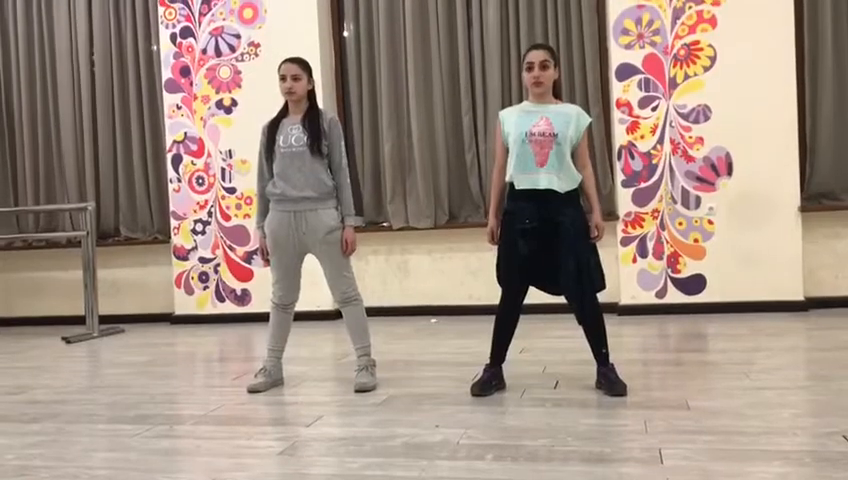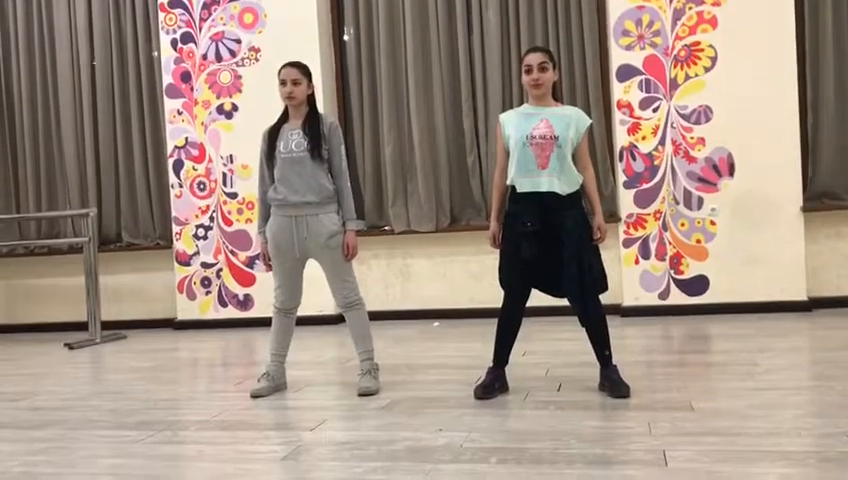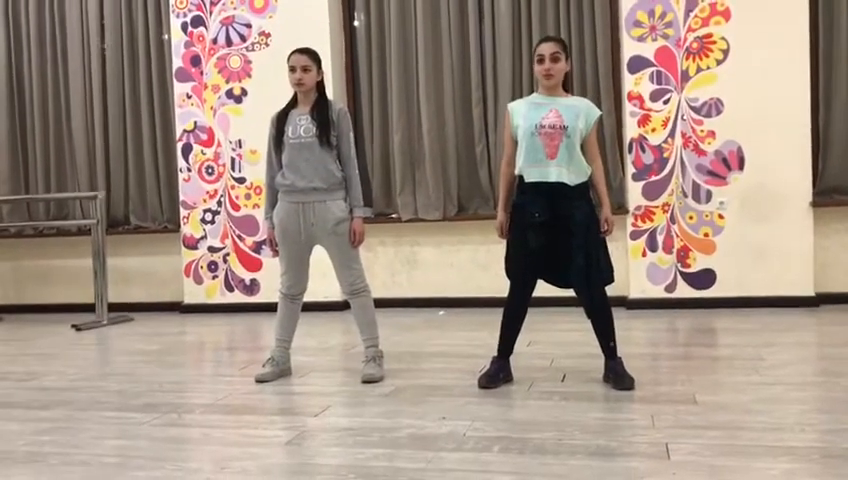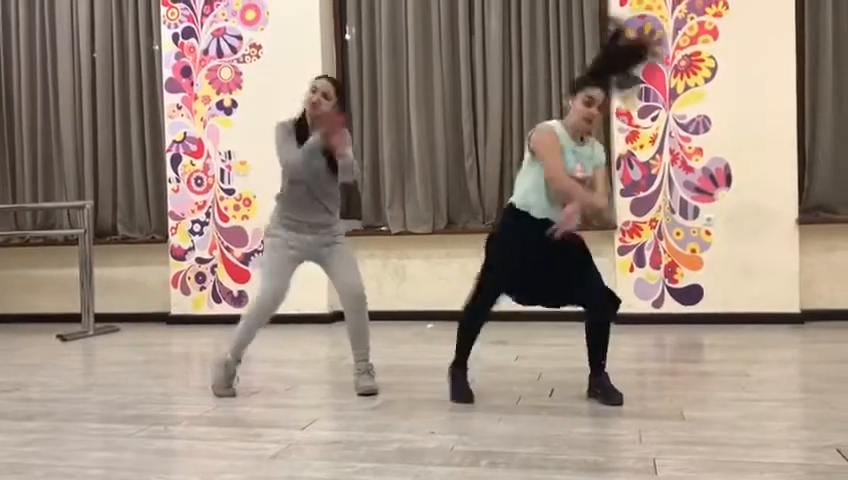
dt=1s
person 1, frame 1
left shoulder: (574, 116)
right shoulder: (508, 117)
left elbow: (584, 167)
right elbow: (500, 170)
left wrist: (596, 211)
right wrist: (493, 214)
left hip: (565, 207)
right hip: (522, 208)
left knee: (583, 292)
right knee: (512, 293)
left ankle: (604, 369)
right ankle: (494, 370)
person 1, frame 2
left shoulder: (574, 117)
right shoulder: (508, 121)
left elbow: (585, 169)
right elbow: (501, 173)
left wrist: (598, 213)
right wrist: (495, 218)
left hip: (566, 209)
right hip: (523, 210)
left knee: (585, 294)
right knee: (514, 295)
left ankle: (608, 370)
right ankle: (497, 372)
person 1, frame 3
left shoulder: (583, 109)
right shoulder: (517, 110)
left elbow: (594, 161)
right elbow: (509, 163)
left wrist: (605, 205)
right wrist: (502, 208)
left hip: (574, 200)
right hip: (531, 200)
left knee: (591, 285)
right knee: (520, 285)
left ankle: (612, 362)
right ankle: (501, 361)
person 1, frame 4
left shoulder: (595, 153)
right shoulder: (546, 133)
left elbow: (600, 200)
right elbow: (559, 182)
left wrist: (578, 210)
right wrist: (587, 199)
left hip: (561, 230)
right hip: (521, 227)
left knee: (600, 301)
right knee: (484, 298)
left ankle: (599, 377)
right ankle: (459, 369)
person 2, frame 1
left shoulder: (327, 123)
right shoulder: (271, 129)
left elbow: (341, 173)
right elbow: (264, 180)
left wrist: (349, 221)
right wrist: (261, 228)
left hip: (322, 215)
right hip: (282, 218)
left knee: (346, 292)
right knee: (282, 297)
left ankle: (365, 363)
right ankle: (272, 366)
person 2, frame 2
left shoulder: (327, 127)
right shoulder: (272, 134)
left elbow: (342, 178)
right elbow: (265, 185)
left wrist: (351, 226)
right wrist: (262, 233)
left hip: (323, 220)
right hip: (282, 223)
left knee: (348, 296)
right knee: (284, 302)
left ankle: (368, 367)
right ankle: (275, 371)
person 2, frame 3
left shoulder: (336, 113)
right shoulder: (280, 120)
left elbow: (351, 164)
right elbow: (272, 171)
left wrist: (358, 212)
right wrist: (269, 218)
left hip: (330, 207)
right hip: (290, 209)
left knee: (354, 283)
right knee: (290, 287)
left ankle: (373, 354)
right ankle: (280, 356)
person 2, frame 4
left shoulder: (340, 136)
right shoulder: (287, 130)
left elbow: (351, 174)
right elbow: (294, 169)
left wrist: (339, 149)
right wrist: (321, 141)
left hip: (328, 232)
right hip: (287, 230)
left knee: (355, 294)
right knee: (268, 298)
left ankle: (363, 369)
right ankle: (229, 363)
